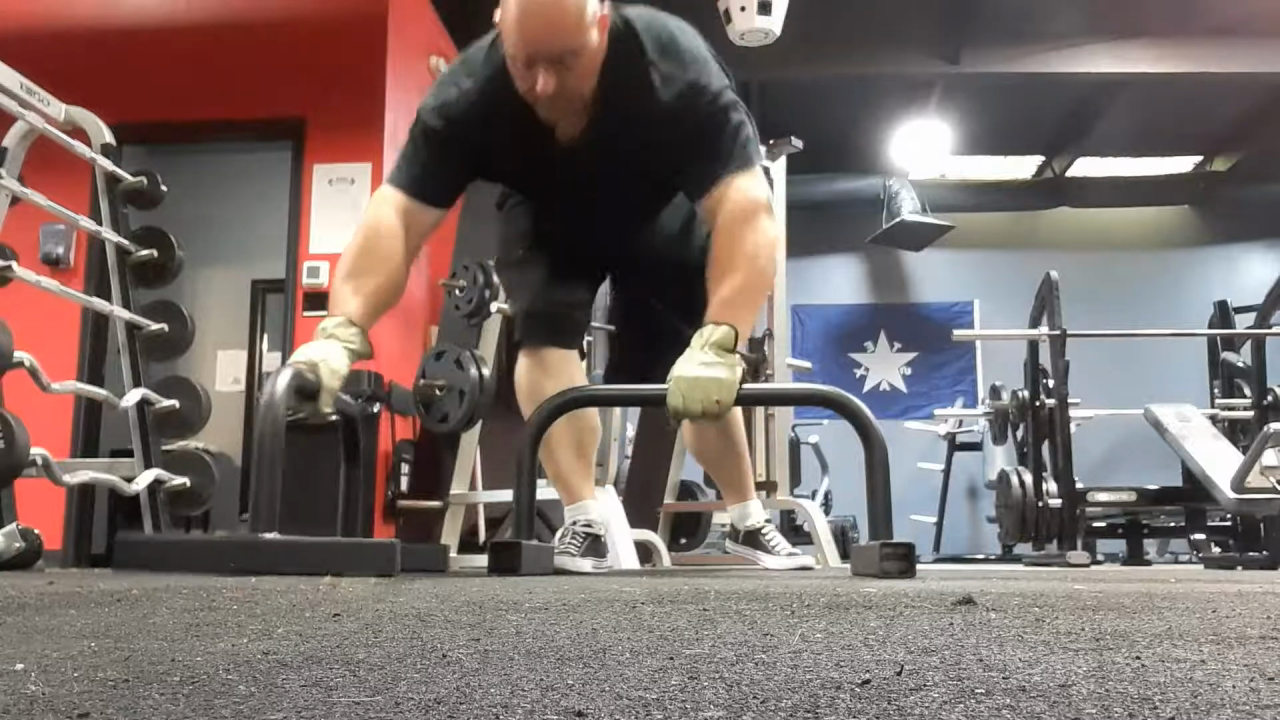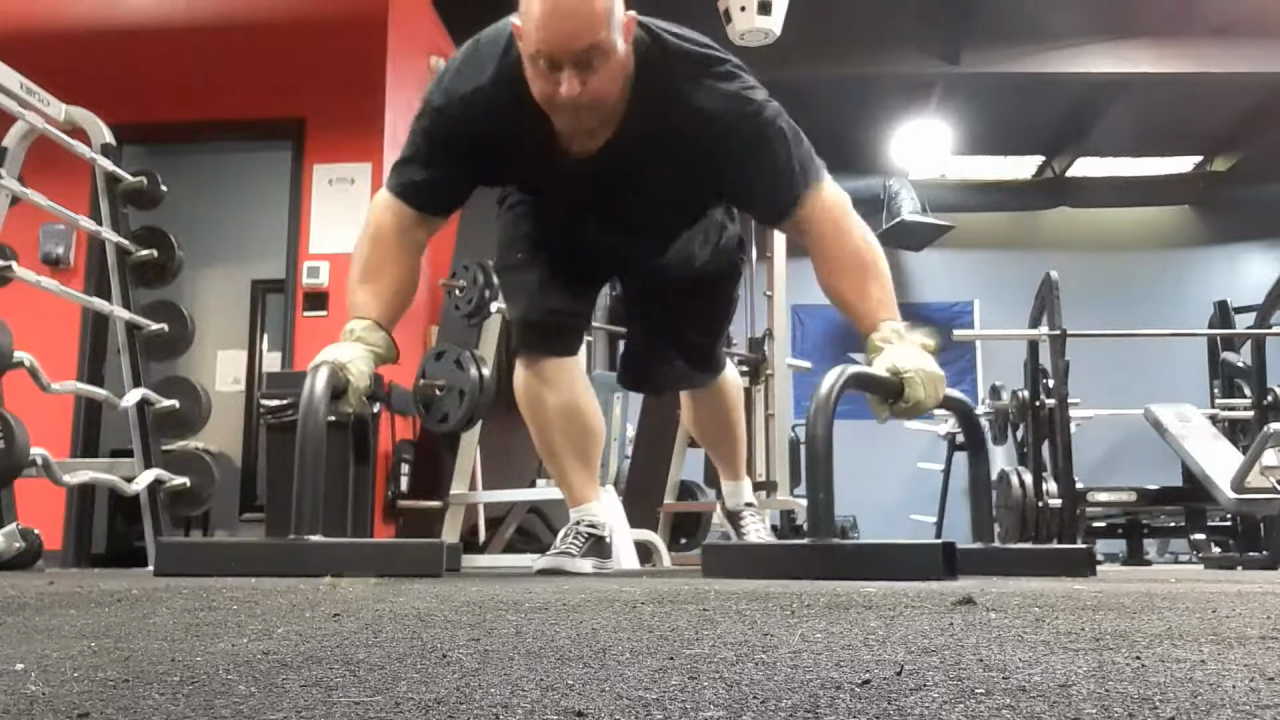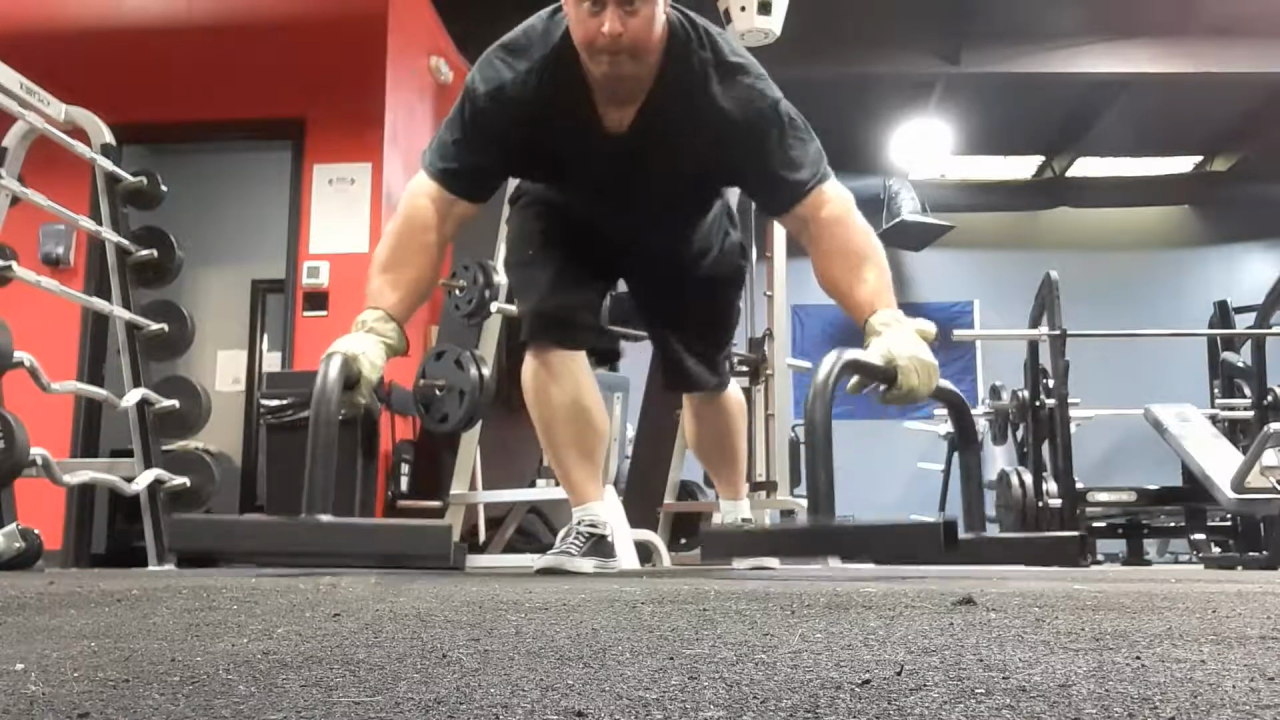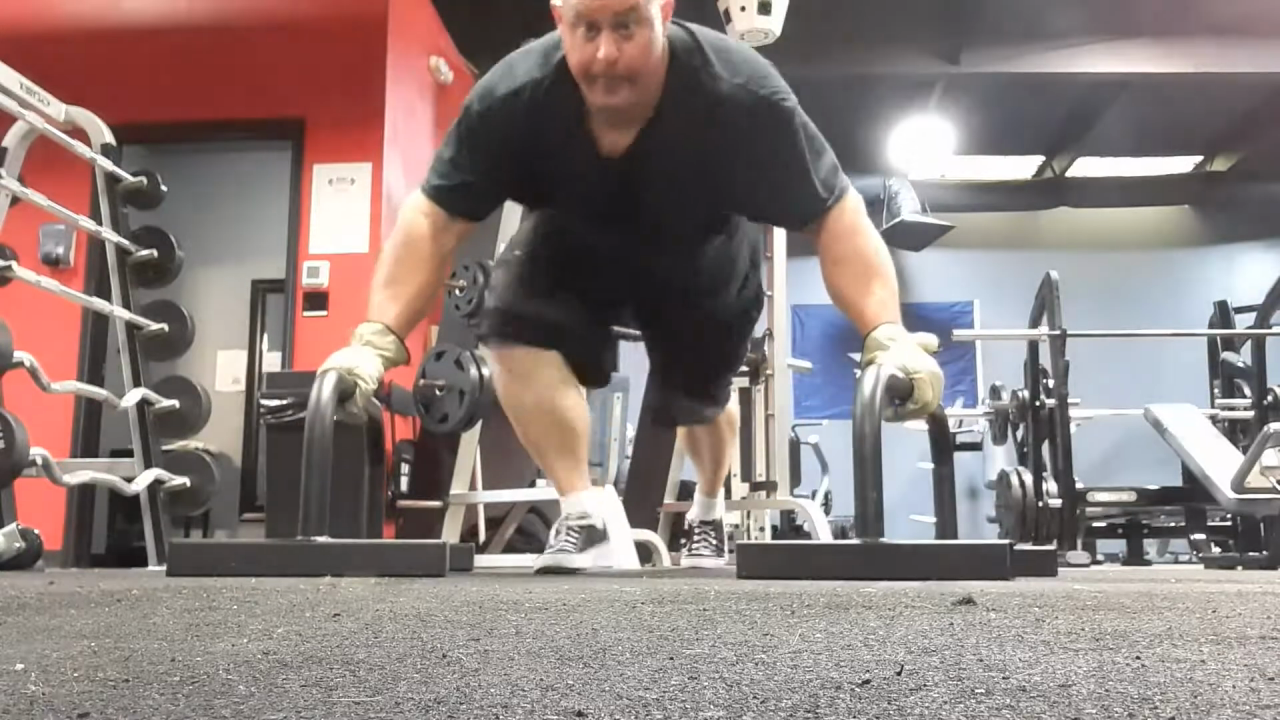
dt=0.5s
person 1, frame 1
left shoulder: (677, 74)
right shoulder: (468, 95)
left elbow: (747, 207)
right elbow: (400, 216)
left wrist: (718, 344)
right wrist: (342, 334)
left hip: (664, 220)
right hip: (549, 217)
left knee: (703, 381)
right knee: (545, 335)
left ankle: (749, 521)
right ankle: (584, 524)
person 1, frame 2
left shoulder: (708, 90)
right shoulder: (474, 91)
left elbow: (818, 213)
right elbow: (402, 219)
left wrist: (890, 338)
right wrist: (364, 336)
left hip: (680, 231)
right hip: (551, 223)
left knee: (699, 366)
right knee: (541, 339)
left ankle: (739, 499)
right ankle: (589, 524)
person 1, frame 3
left shoulder: (728, 80)
right shoulder: (514, 72)
left elbow: (819, 211)
right elbow: (435, 205)
left wrist: (886, 324)
right wrist: (376, 328)
left hip: (687, 228)
right hip: (563, 218)
left knee: (705, 372)
right knee: (553, 335)
left ankle: (737, 518)
right ankle: (590, 524)
person 1, frame 4
left shoulder: (740, 92)
right shoulder: (514, 94)
left elbow: (835, 217)
right elbow: (435, 222)
left wrist: (888, 337)
right wrist: (377, 340)
left hip: (701, 257)
right hip: (578, 243)
left knee: (699, 399)
right knee: (511, 326)
left ankle: (707, 513)
right ankle: (582, 514)
